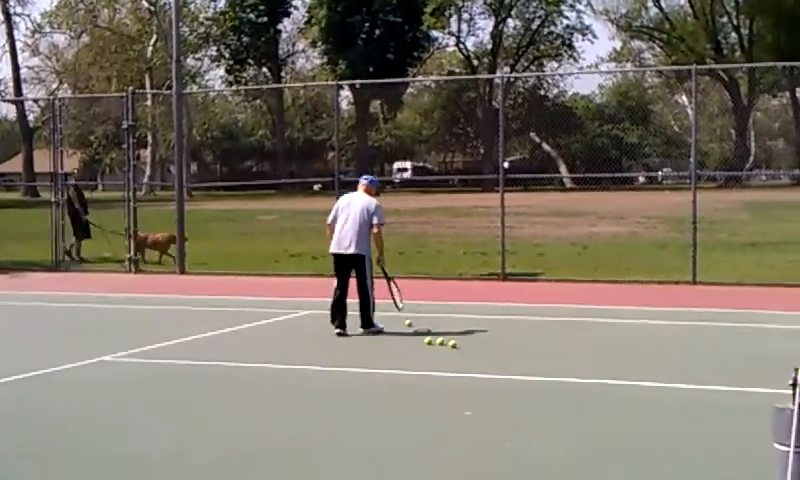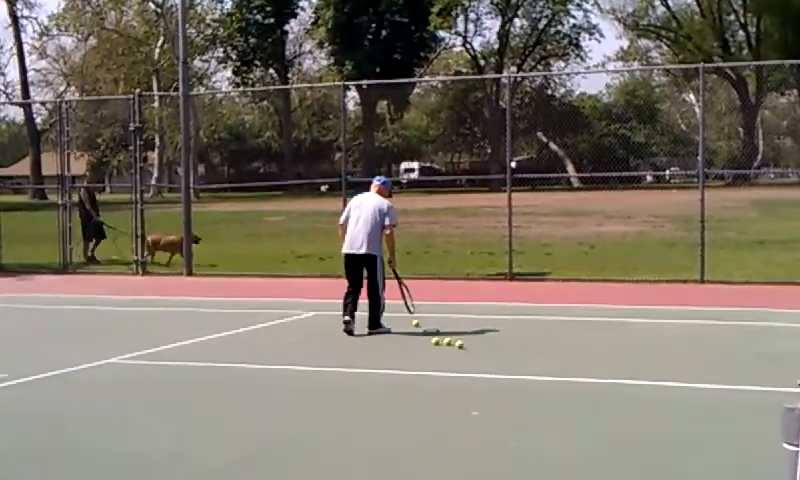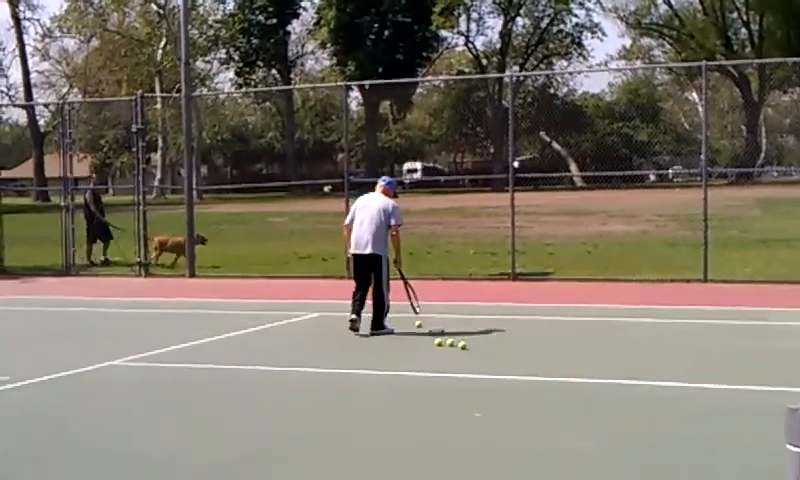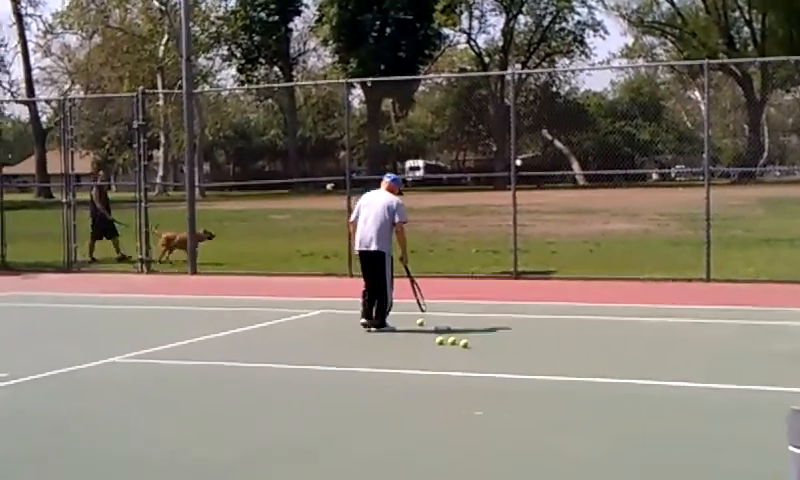
dt=0.1s
person 1, frame 1
left shoulder: (343, 199)
right shoulder: (373, 203)
left elbow: (330, 223)
right elbow: (376, 231)
left wrist: (332, 244)
right wrist: (380, 254)
left hip: (339, 249)
right hip: (360, 251)
left knee: (340, 288)
right knee: (365, 288)
left ankle: (339, 324)
right ankle: (368, 324)
person 1, frame 2
left shoulder: (355, 200)
right shoulder: (386, 205)
left elbow: (342, 224)
right elbow: (388, 232)
left wrist: (344, 246)
right wrist: (392, 255)
left hip: (351, 249)
right hip: (372, 251)
left knee: (353, 287)
right knee: (375, 288)
left ankle: (348, 316)
right ankle: (374, 324)
person 1, frame 3
left shoulder: (360, 200)
right shoulder: (391, 204)
left elbow: (347, 225)
right elbow: (394, 232)
left wrist: (350, 246)
right wrist: (398, 255)
left hip: (357, 250)
right hip: (377, 251)
left knee: (361, 286)
right knee: (380, 288)
left ankle: (355, 314)
right ankle: (378, 325)
person 1, frame 4
left shoulder: (365, 197)
right shoulder: (395, 202)
left elbow: (352, 222)
right elbow: (399, 229)
left wrist: (357, 242)
right wrist: (404, 252)
left hip: (363, 246)
right hip: (381, 248)
left knee: (369, 284)
right knee: (383, 286)
left ankle: (366, 317)
right ankle: (379, 323)
